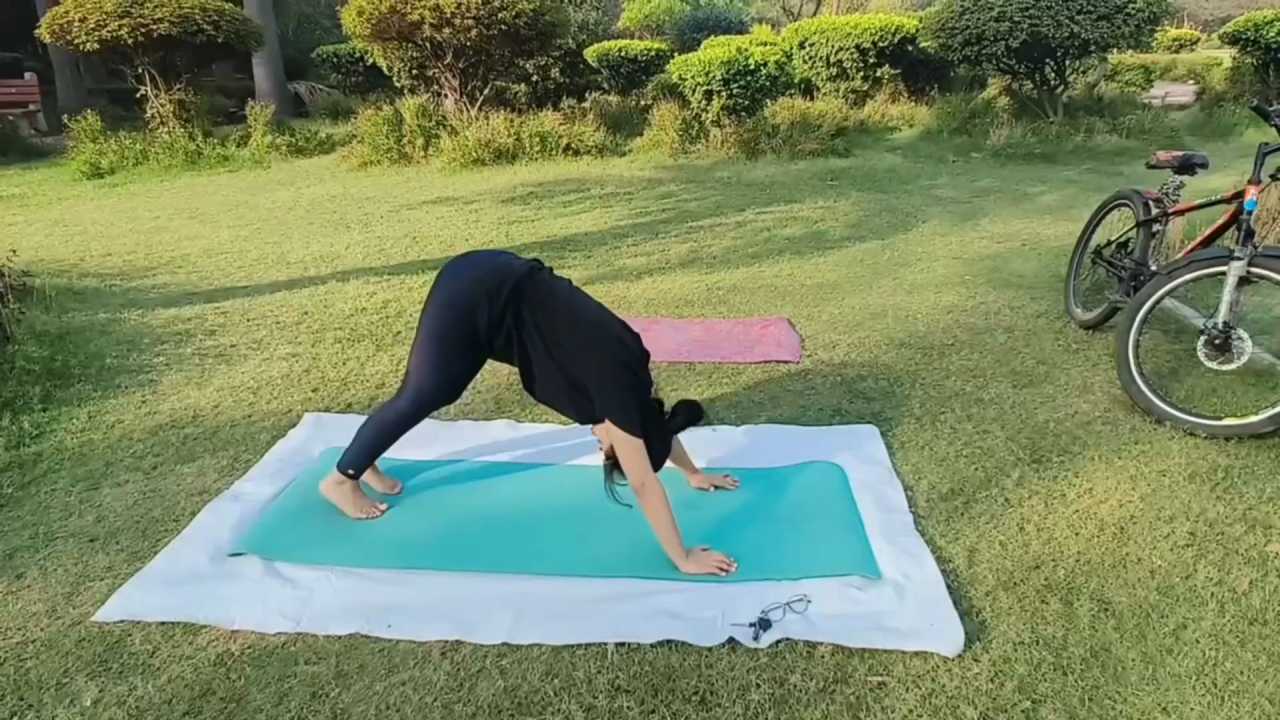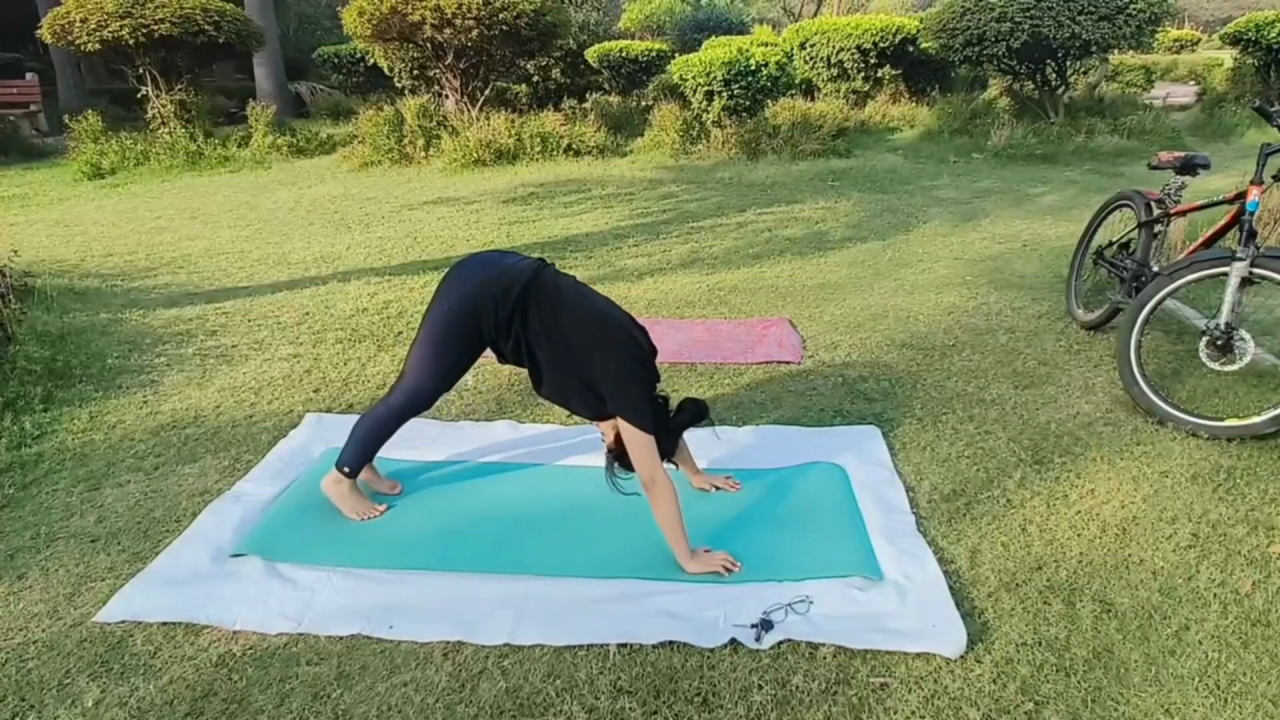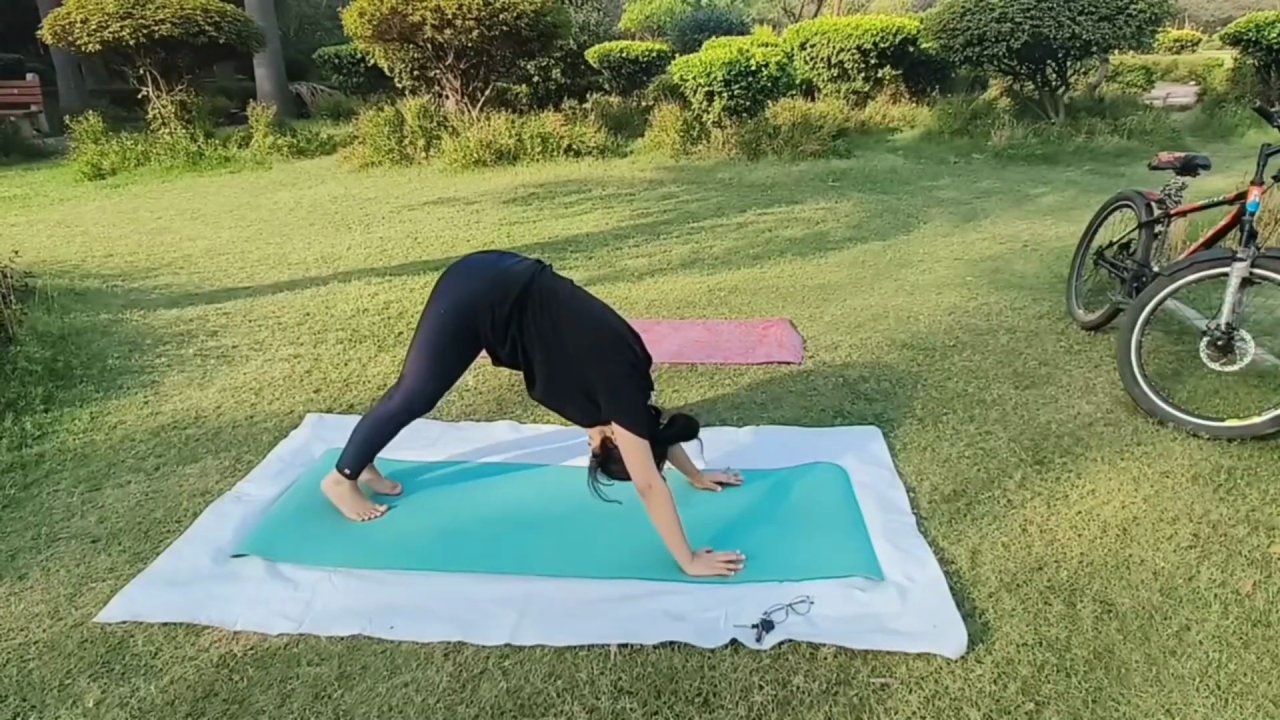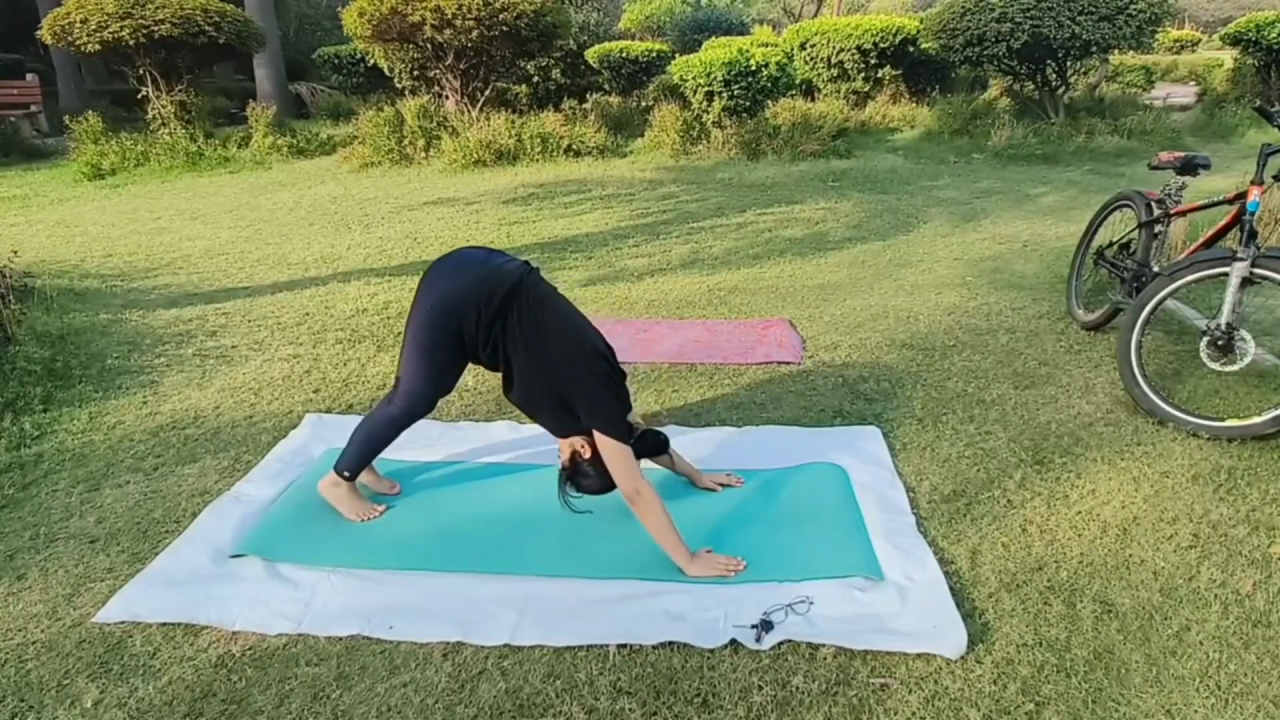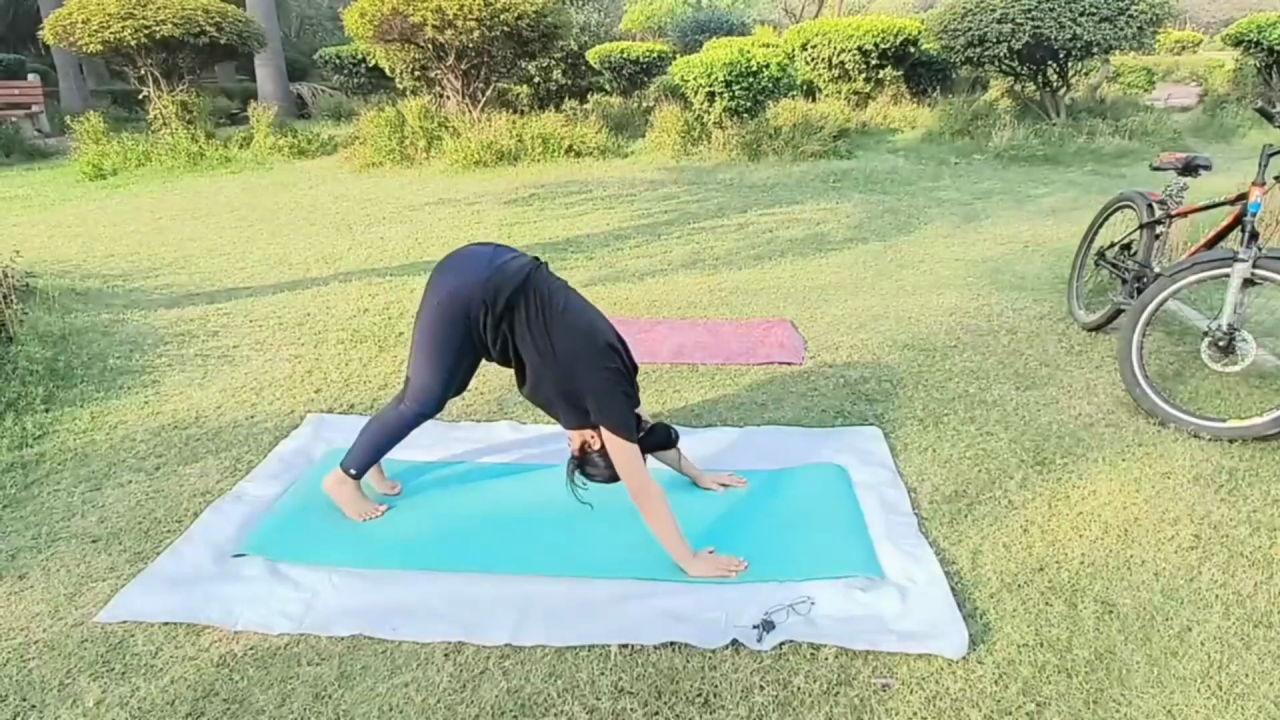
dt=0.5s
person 1, frame 1
left shoulder: (628, 371)
right shoulder: (615, 387)
left elbow: (657, 425)
right elbow: (645, 484)
left wrist: (696, 475)
right wrist: (683, 559)
left hip: (495, 283)
right hip: (475, 292)
left knee: (442, 392)
right knee: (420, 395)
left ankle: (364, 461)
right ankle: (342, 479)
person 1, frame 2
left shoulder: (633, 366)
right shoulder: (626, 383)
left elbow: (663, 424)
right elbow: (654, 481)
left wrist: (696, 474)
right wrist: (689, 559)
left hip: (503, 283)
right hip: (484, 294)
left knee: (430, 384)
right knee: (415, 392)
left ankle: (363, 464)
right ankle: (340, 478)
person 1, frame 3
left shoulder: (627, 374)
right shoulder: (619, 390)
left elbow: (658, 430)
right elbow: (649, 486)
left wrist: (697, 476)
right wrist: (690, 561)
left hip: (499, 283)
right hip: (478, 296)
left knee: (421, 389)
right knee: (415, 395)
left ankle: (363, 466)
right ankle: (341, 479)
person 1, frame 4
left shoulder: (600, 389)
right shoulder: (596, 401)
left elbow: (639, 435)
right elbow: (637, 493)
left wrist: (696, 475)
right wrist: (689, 562)
left hip: (482, 284)
right hip: (462, 295)
left knee: (420, 394)
right knee: (413, 399)
left ankle: (362, 466)
right ankle: (339, 481)
person 1, frame 5
left shoulder: (611, 381)
right shoulder: (605, 394)
left elbow: (647, 431)
right elbow: (642, 489)
left wrist: (698, 475)
right wrist: (690, 562)
left hip: (491, 277)
right hip: (469, 290)
left knee: (428, 395)
right knee: (423, 400)
left ankle: (369, 462)
right ankle: (344, 478)
